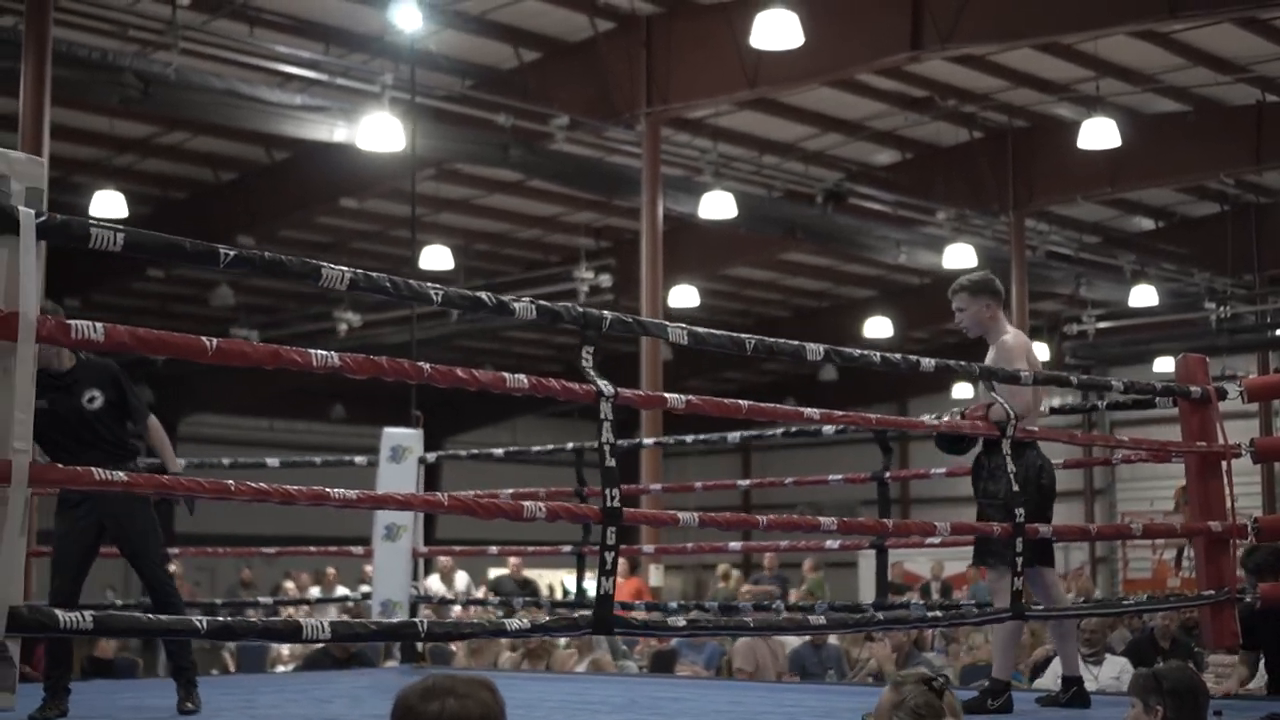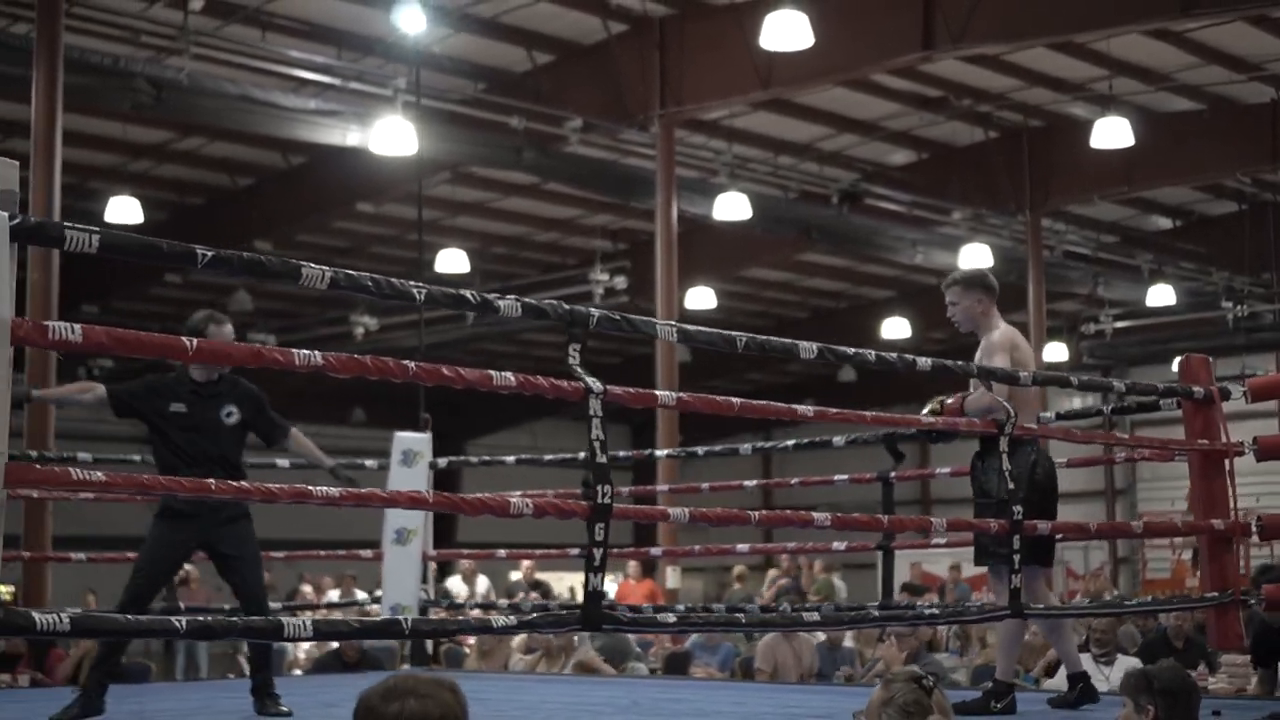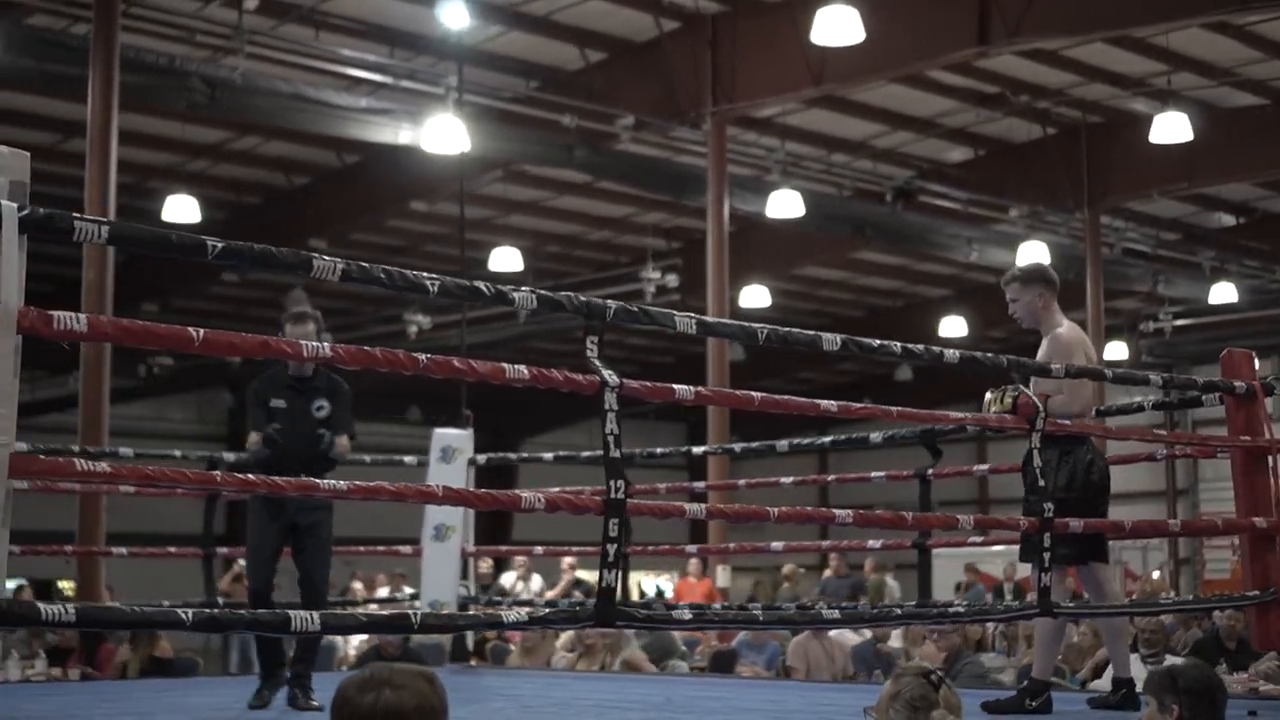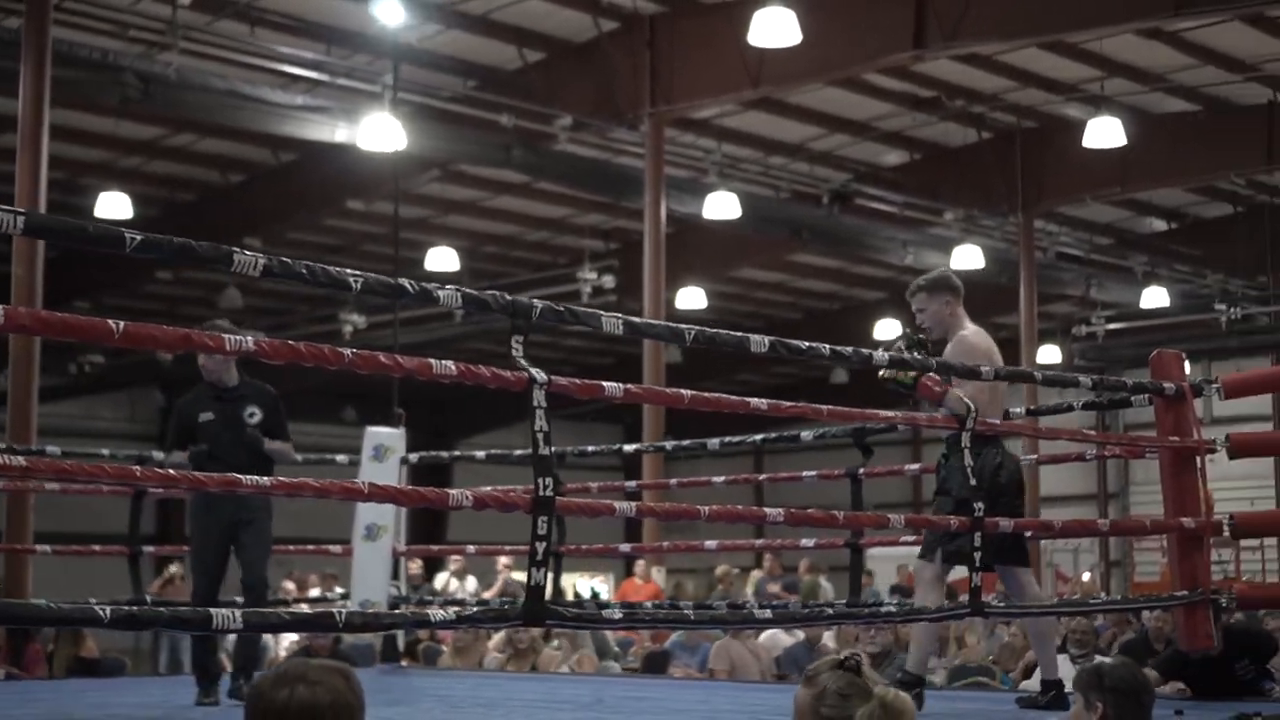
dt=0.5s
person 1, frame 1
left shoulder: (1008, 345)
right shoulder: (1006, 347)
left elbow: (1021, 405)
left wrist: (971, 417)
right wrist: (976, 418)
left hip: (1013, 467)
right hip: (1014, 467)
left knee: (1003, 578)
right knee: (1041, 577)
left ankle: (998, 690)
right ankle: (1073, 683)
person 1, frame 2
left shoulder: (997, 340)
right shoulder: (1010, 341)
left elbow: (995, 401)
left wrist: (947, 409)
right wrist: (959, 408)
left hip: (1010, 464)
right hip: (1026, 463)
left knee: (1006, 578)
right knee: (1032, 580)
left ankle: (1001, 692)
right ankle: (1078, 680)
person 1, frame 3
left shoulder: (1063, 338)
right shoulder: (1063, 339)
left elbow: (1077, 404)
left wrist: (1018, 404)
right wrist: (1017, 401)
left hip: (1063, 462)
right hip: (1075, 461)
left knee: (1049, 576)
right knee: (1096, 576)
left ankle: (1037, 690)
right ankle: (1123, 685)
person 1, frame 4
left shoulder: (966, 343)
right shoulder: (973, 343)
left elbow: (969, 406)
left wrist: (921, 380)
right wrist: (921, 382)
left hip: (972, 466)
right hip: (989, 465)
left knee: (927, 572)
right knee: (1019, 581)
left ankle: (910, 684)
right ankle: (1052, 686)
person 2, frame 1
left shoulder: (104, 374)
right shoulder: (29, 391)
left elbow: (147, 422)
left wrist: (175, 472)
left hip: (126, 491)
right hip: (76, 500)
left knee: (161, 586)
right knee: (62, 597)
left ankle: (186, 682)
person 2, frame 2
left shoulder: (242, 394)
right shoulder: (161, 392)
left elbow: (286, 435)
right elbow: (91, 393)
left wrist: (331, 467)
right wrist: (30, 395)
left hip: (228, 512)
right hip: (177, 511)
left knee: (256, 601)
right knee: (133, 600)
person 2, frame 3
left shoulder: (336, 390)
right shoulder: (264, 386)
left elbow: (344, 447)
right elbow: (252, 445)
left wrist: (328, 442)
right wrist: (263, 443)
left hip: (314, 498)
right hip: (270, 496)
left knee: (315, 592)
right knee: (259, 587)
left ankle: (300, 683)
right ankle: (271, 675)
person 2, frame 4
left shoulder: (264, 397)
right shoulder: (190, 404)
left elbow: (288, 452)
right elbow: (172, 459)
left wrist: (263, 443)
right wrist: (192, 458)
left hip: (252, 502)
right hip: (210, 503)
left knee: (256, 584)
right knee: (205, 593)
left ankle: (243, 676)
right ankle: (207, 681)
